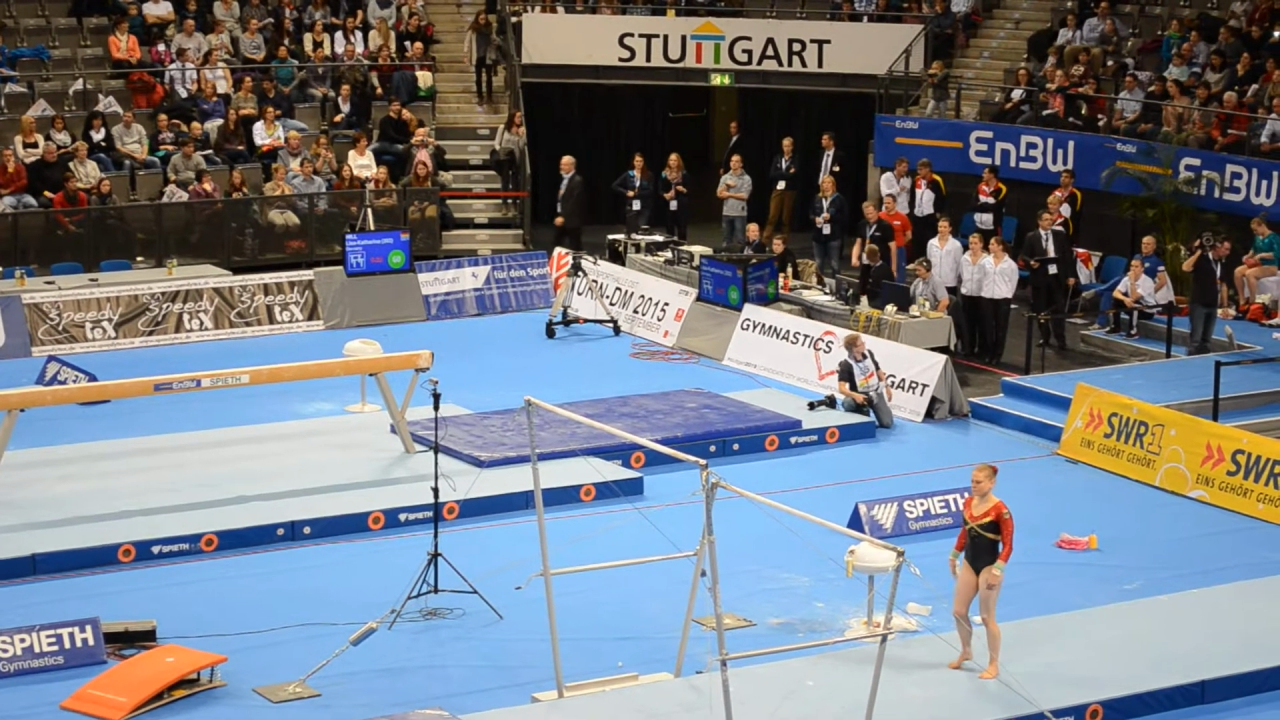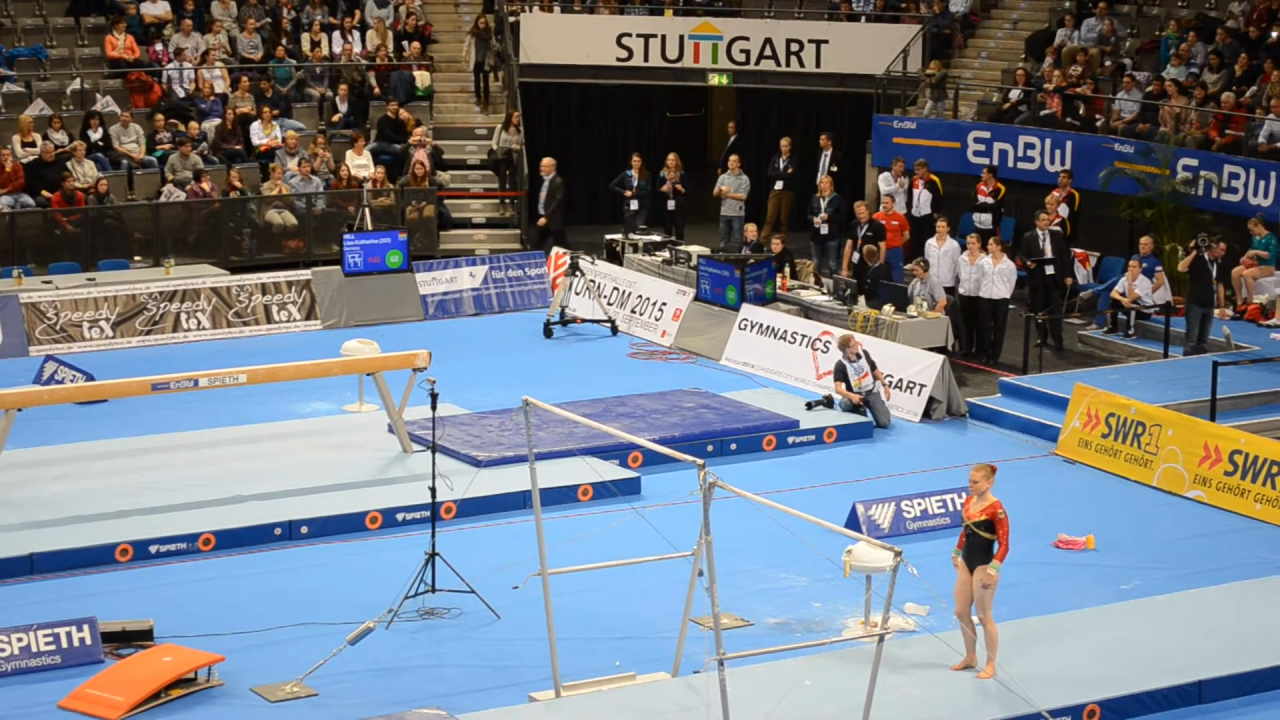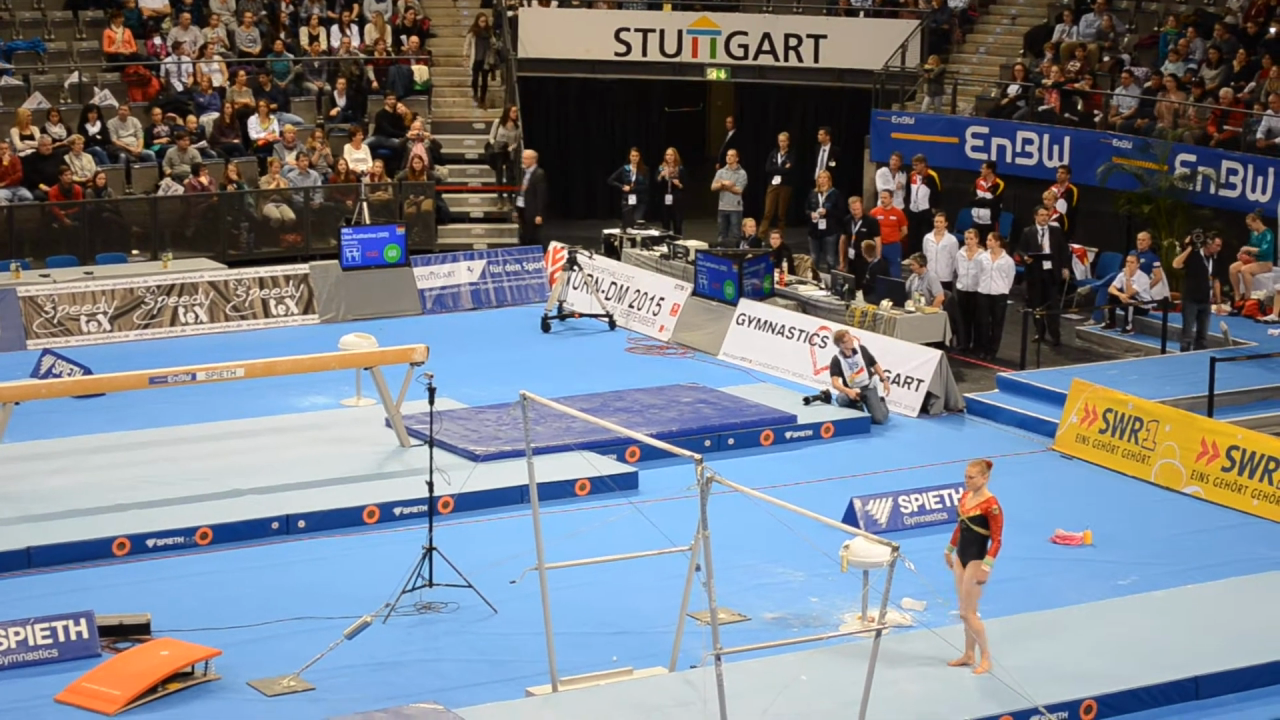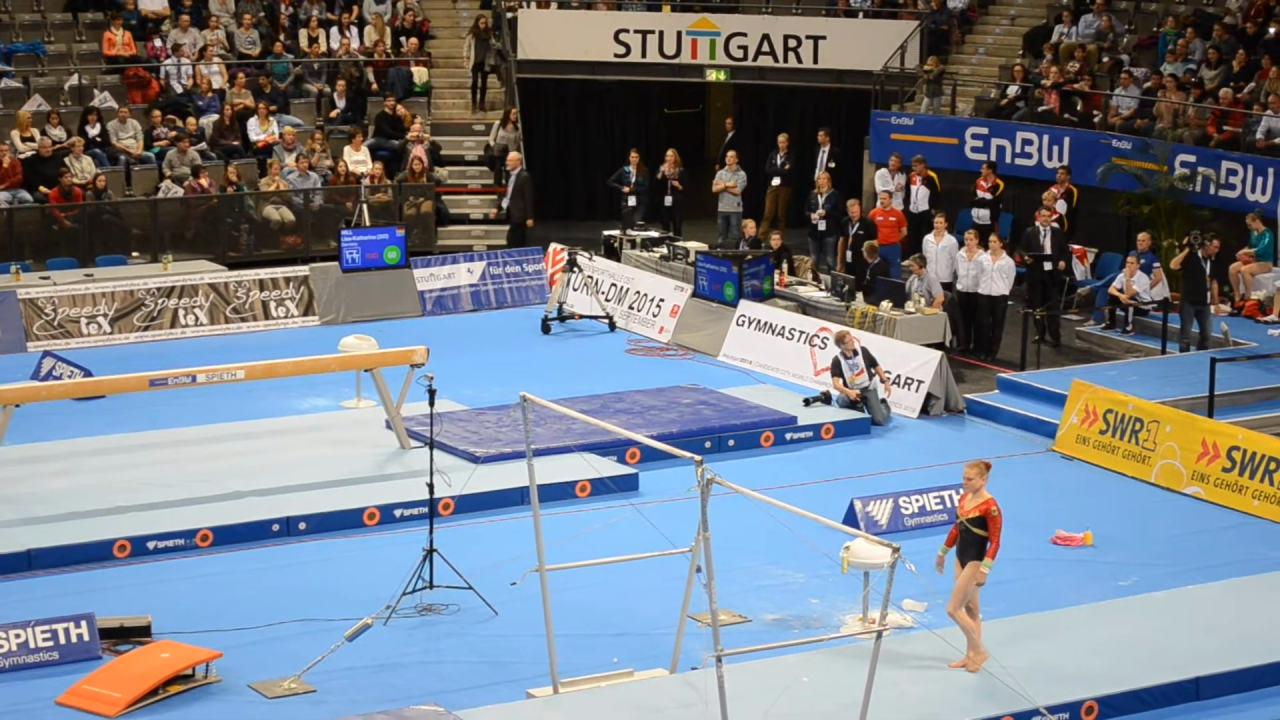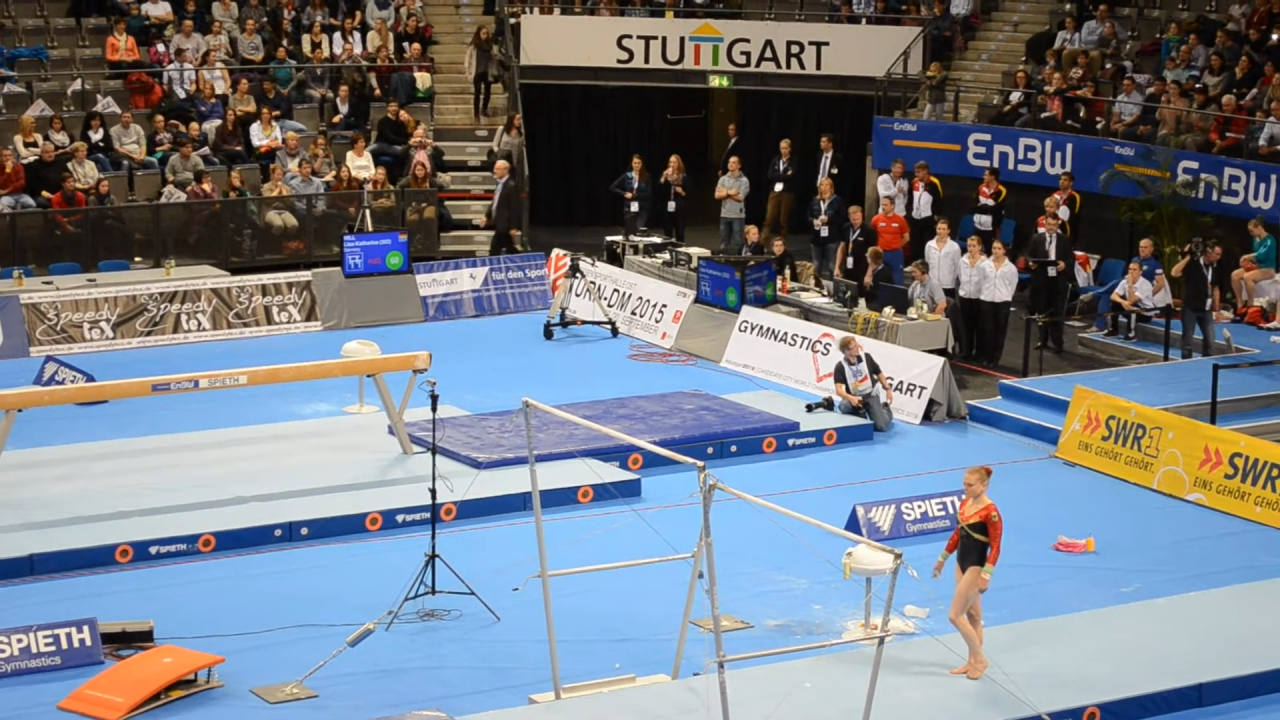
dt=0.2s
person 1, frame 1
left shoulder: (1001, 510)
right shoulder: (968, 503)
left elbow: (1007, 545)
left wrist: (996, 571)
right wrist: (954, 557)
left hip: (988, 566)
right hip: (969, 564)
left knee: (987, 617)
right knee: (959, 612)
left ankle: (993, 664)
right ankle: (965, 651)
person 1, frame 2
left shoulder: (996, 509)
right shoulder: (968, 501)
left elbow: (1004, 545)
left wrist: (992, 571)
right wrist: (956, 554)
left hip: (983, 565)
right hip: (966, 562)
left knee: (984, 617)
right knee: (960, 612)
left ankle: (991, 664)
right ankle: (970, 657)
person 1, frame 3
left shoulder: (991, 505)
right shoulder: (965, 496)
left elbow: (996, 541)
left wrist: (985, 567)
right wrist: (949, 550)
left hip: (976, 561)
right hip: (961, 557)
left knee: (968, 612)
right knee: (965, 611)
left ankle: (985, 658)
right ankle: (969, 654)
person 1, frame 4
left shoulder: (990, 506)
right shoulder: (964, 498)
left elbow: (995, 542)
left wrist: (984, 570)
right wrist: (943, 552)
left hip: (975, 562)
right hip: (961, 558)
left knee: (953, 609)
right knee: (971, 609)
left ankle: (979, 651)
right ankle: (970, 655)
person 1, frame 5
left shoulder: (991, 512)
right shoulder: (965, 503)
left elbow: (995, 548)
left wrist: (985, 576)
right wrist: (942, 558)
left hip: (976, 567)
right hip: (962, 563)
left knee: (955, 615)
right knee: (972, 615)
left ankle: (980, 659)
right ankle: (972, 661)
